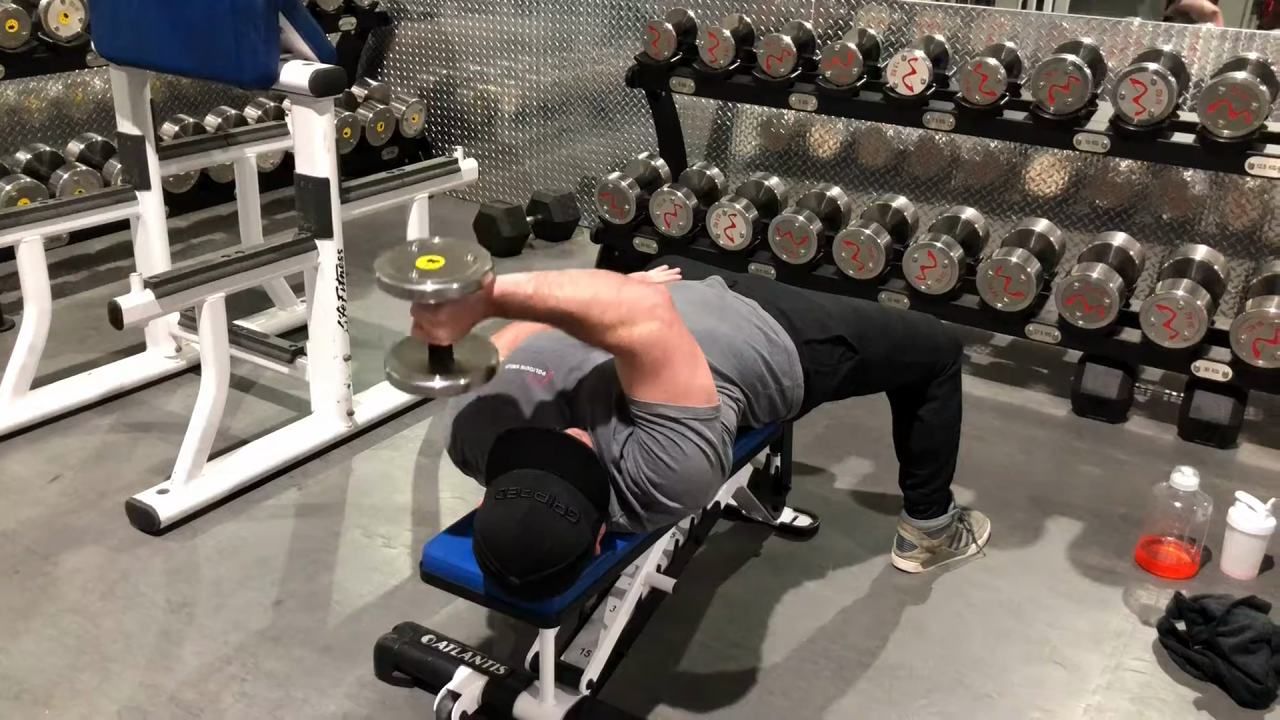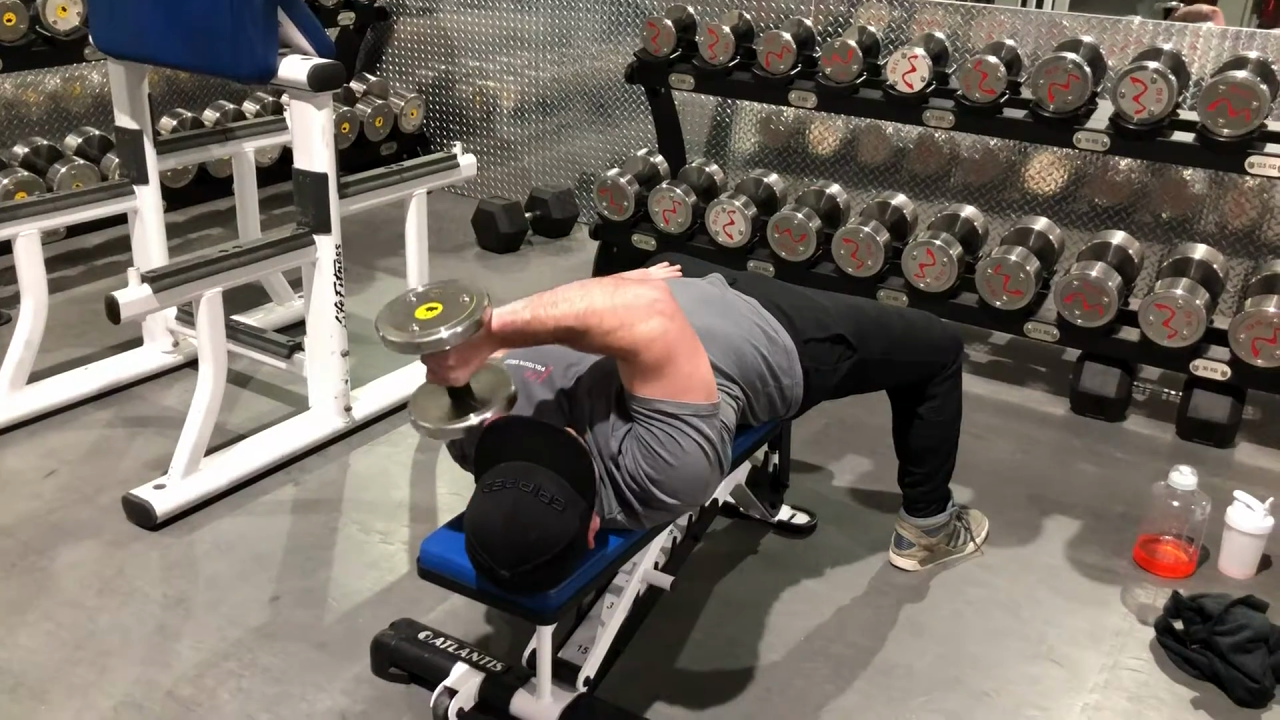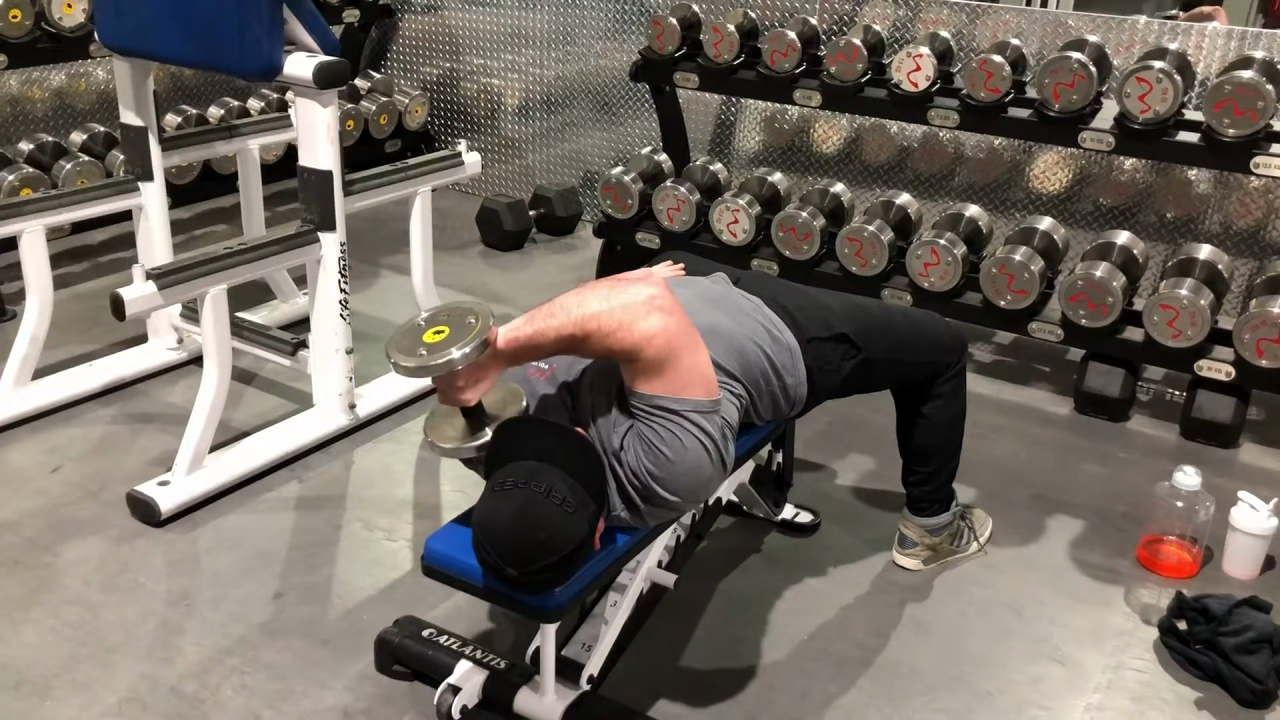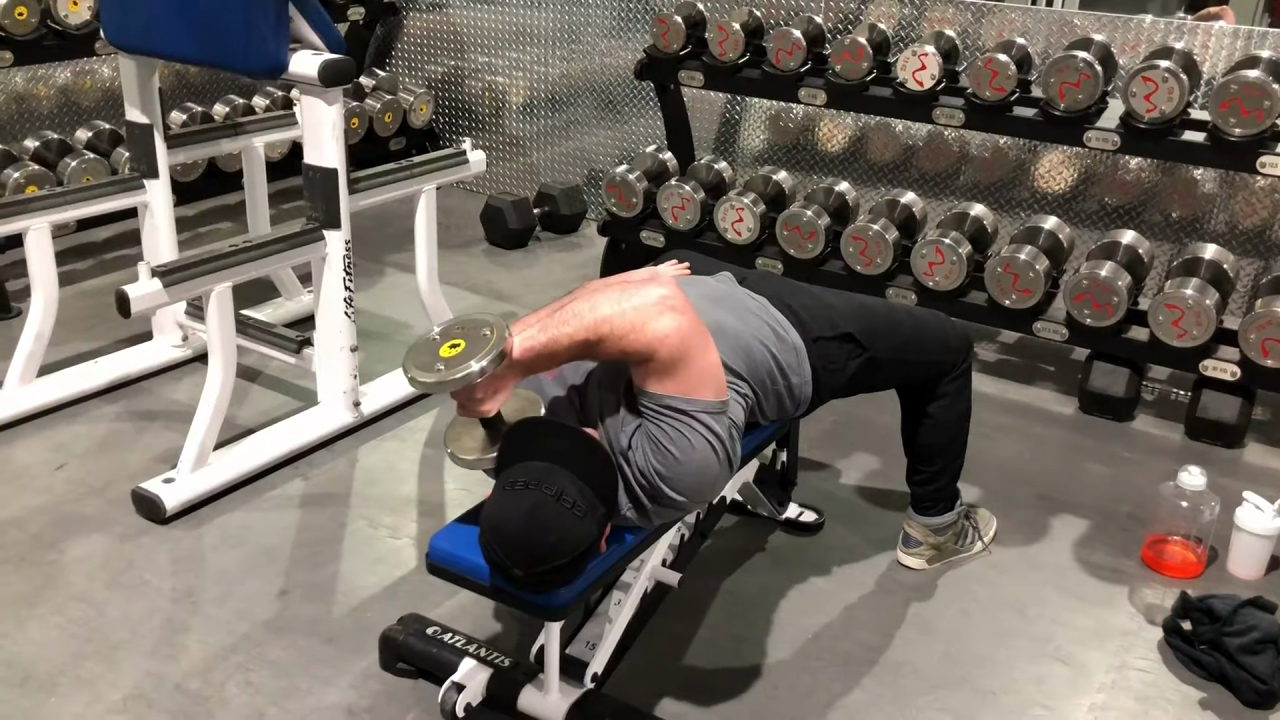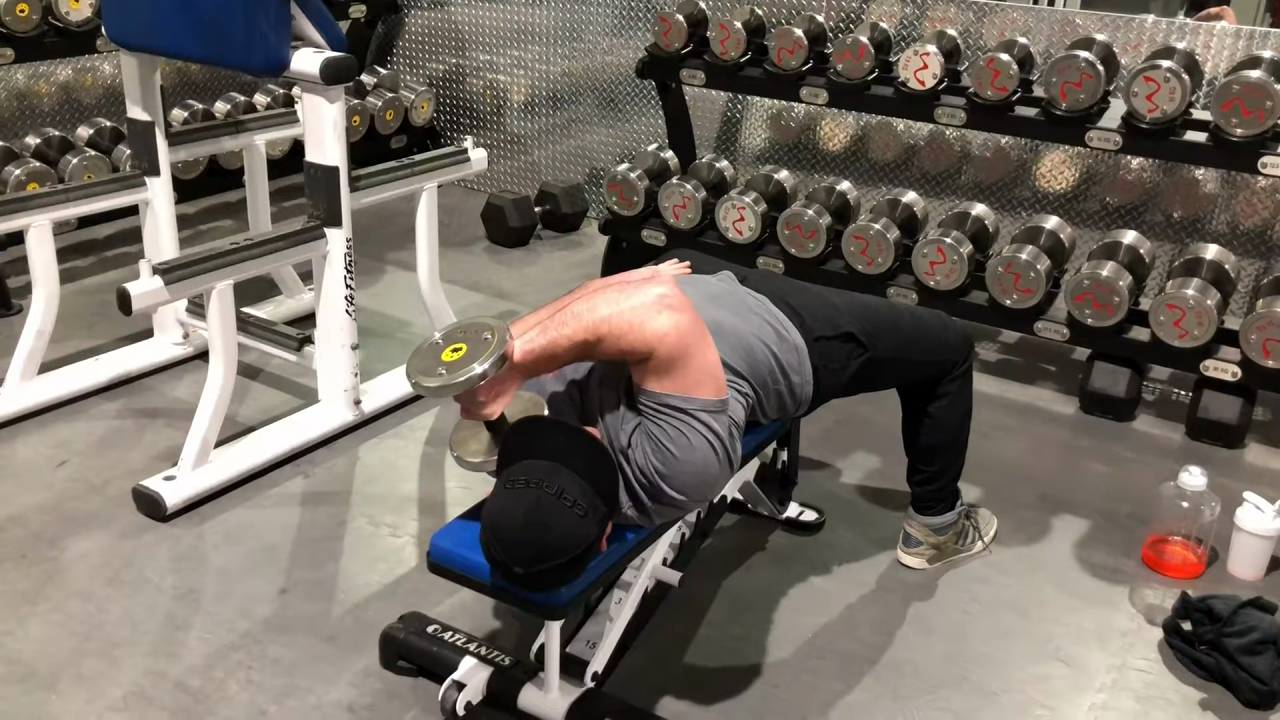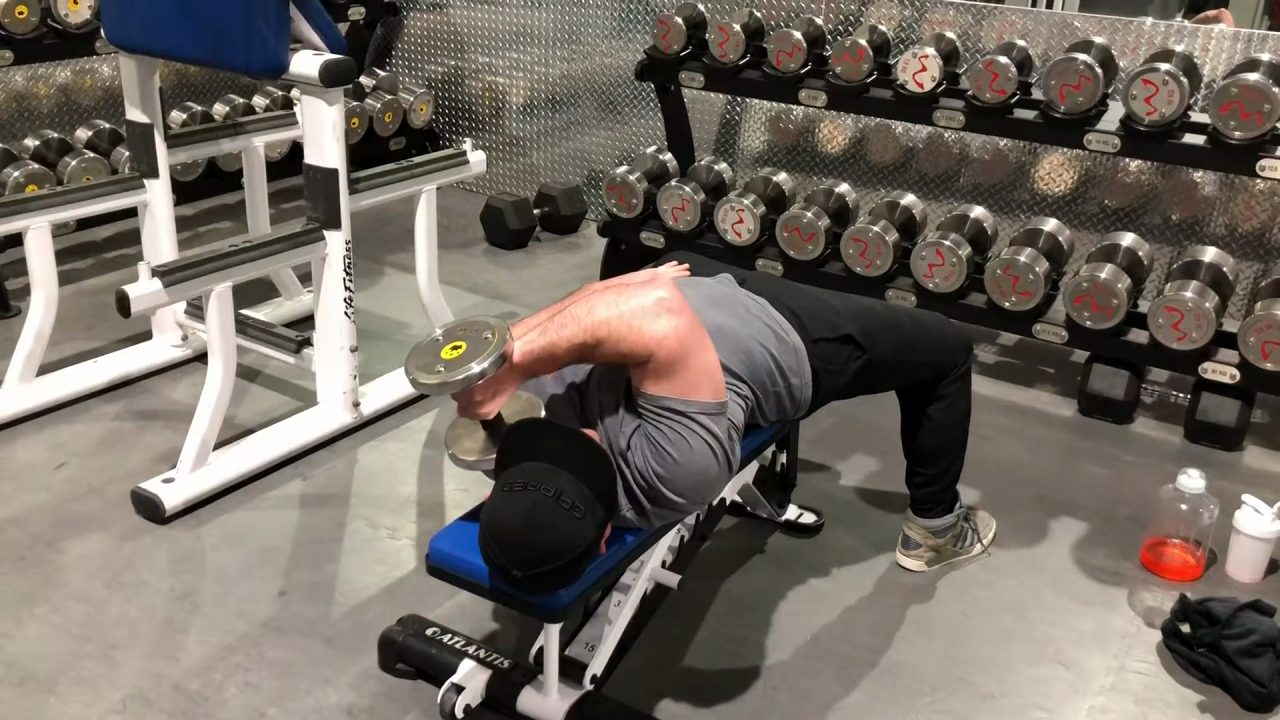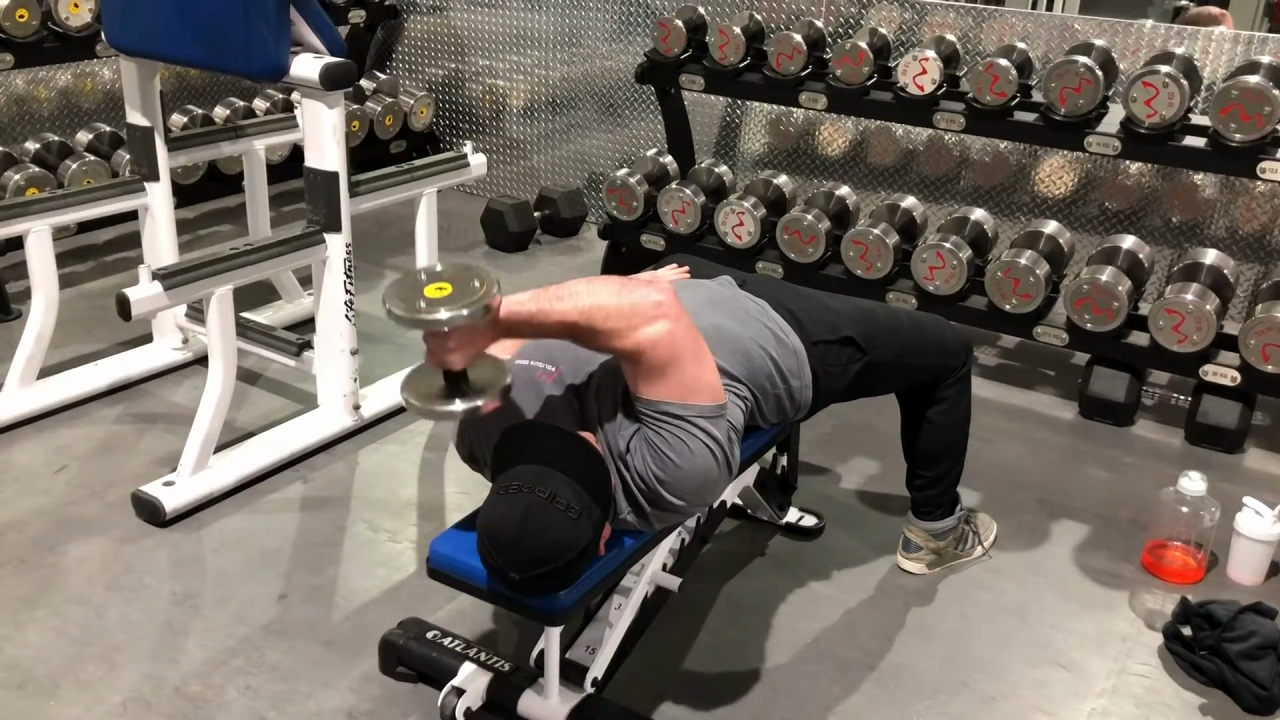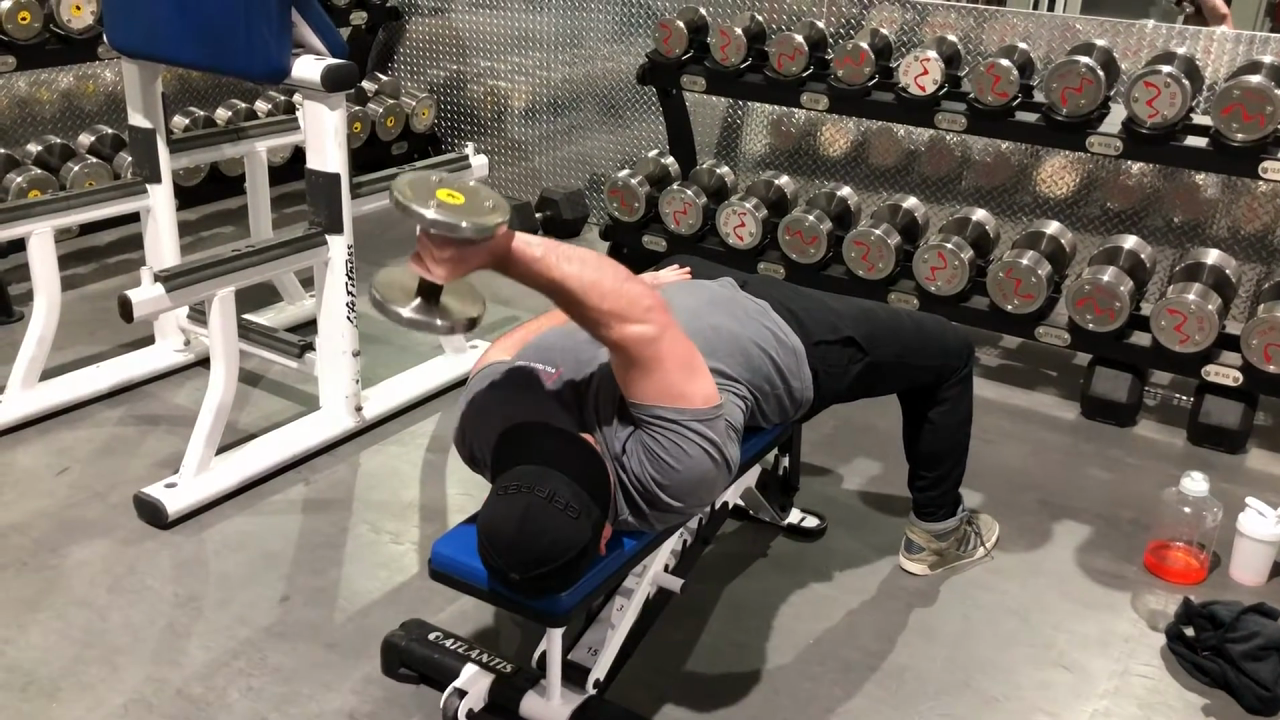
dt=0.4s
person 1, frame 1
left shoulder: (473, 428)
right shoulder: (669, 474)
left elbow: (500, 343)
right elbow: (645, 313)
right wrist: (482, 297)
right knee: (936, 350)
right ankle: (928, 528)
person 1, frame 2
left shoulder: (470, 427)
right shoulder: (664, 474)
left elbow: (503, 340)
right elbow: (647, 312)
left wrist: (621, 279)
right wrist: (485, 330)
right knee: (937, 348)
right ankle: (926, 526)
person 1, frame 3
right shoulder: (671, 470)
right elbow: (648, 311)
left wrist: (625, 278)
right wrist: (494, 352)
right knee: (942, 348)
right ankle: (930, 526)
person 1, frame 4
left shoulder: (497, 425)
right shoulder: (677, 470)
right elbow: (662, 312)
left wrist: (629, 278)
right wrist: (511, 363)
right knee: (946, 347)
right ankle: (934, 525)
person 1, frame 5
left shoulder: (496, 421)
right shoulder: (677, 470)
right elbow: (661, 310)
left wrist: (627, 278)
right wrist: (514, 364)
right knee: (948, 346)
right ankle: (935, 525)
person 1, frame 6
right shoulder: (677, 472)
right elbow: (660, 316)
left wrist: (622, 281)
right wrist: (511, 367)
right knee: (947, 349)
right ankle: (934, 527)
person 1, frame 7
left shoulder: (479, 428)
right shoulder: (677, 472)
left elbow: (499, 341)
right elbow: (652, 314)
left wrist: (599, 289)
right wrist: (490, 318)
right knee: (946, 352)
right ankle: (934, 530)
person 1, frame 8
left shoulder: (482, 425)
right shoulder: (673, 474)
left elbow: (507, 346)
right elbow: (639, 322)
right wrist: (492, 249)
right knee: (947, 352)
right ankle: (936, 532)
